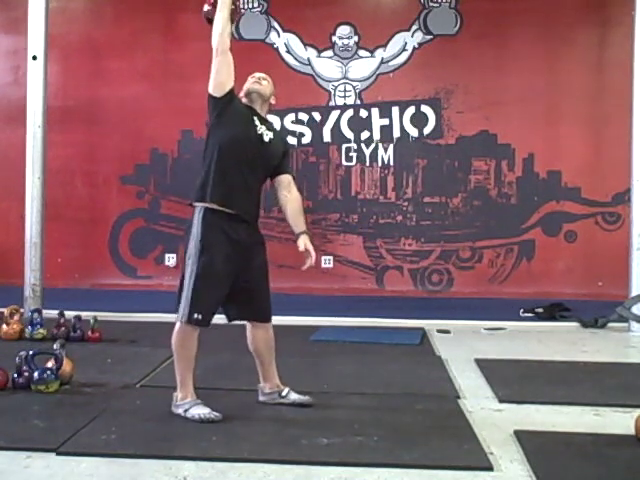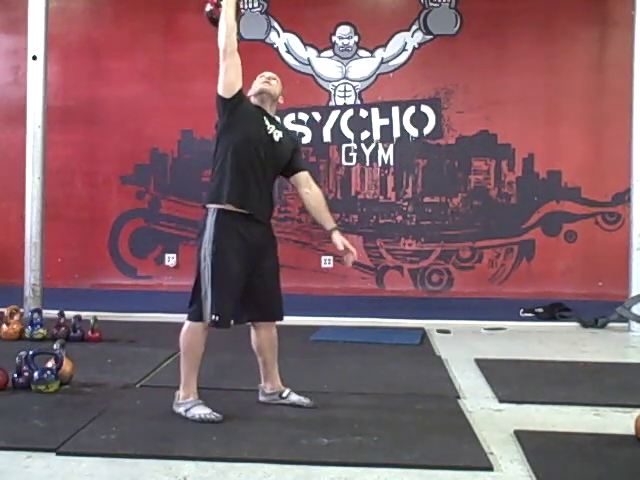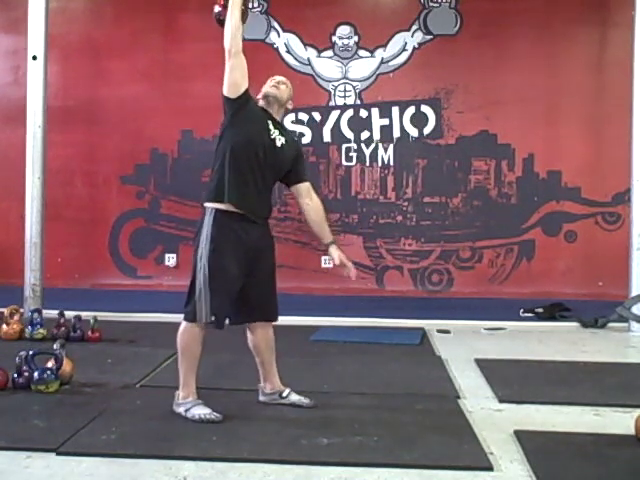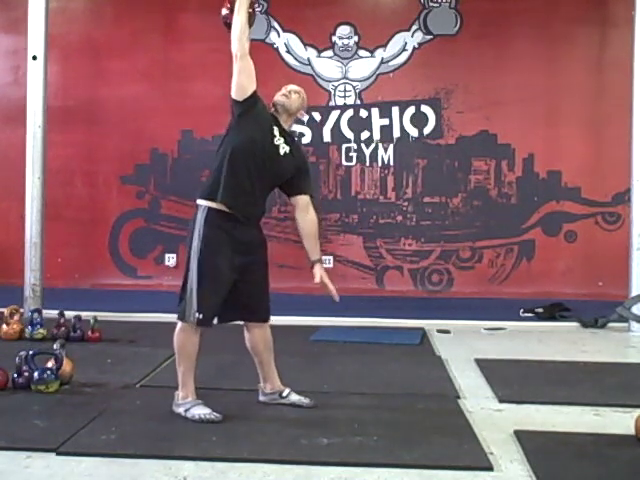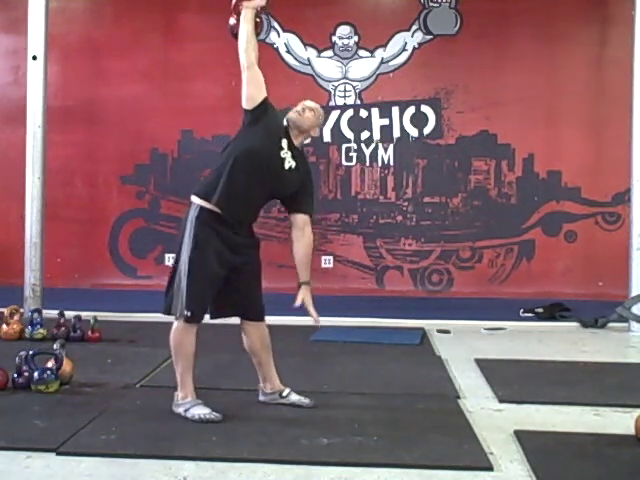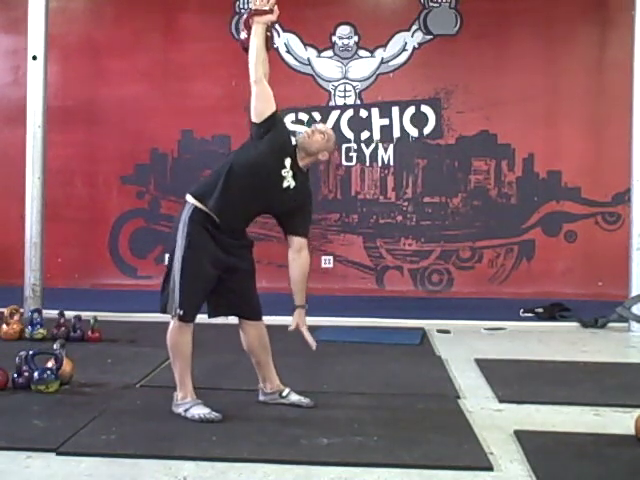
dt=0.3s
person 1, frame 1
left shoulder: (277, 141)
right shoulder: (225, 109)
left elbow: (287, 189)
right elbow: (221, 49)
left wrist: (302, 233)
left hip: (249, 229)
right hip: (212, 222)
left knee: (259, 313)
right knee: (193, 312)
left ankle: (271, 386)
right ankle: (183, 396)
person 1, frame 2
left shoulder: (285, 140)
right shoulder: (235, 109)
left elbow: (306, 186)
right elbow: (228, 51)
left wrist: (334, 231)
left hip: (261, 229)
right hip: (226, 223)
left knee: (265, 313)
right knee: (204, 312)
left ankle: (271, 387)
right ankle: (186, 396)
person 1, frame 3
left shoulder: (289, 145)
right shoulder: (242, 110)
left elbow: (307, 197)
right elbow: (233, 52)
left wrist: (331, 244)
left hip: (258, 230)
right hip: (222, 223)
left knee: (260, 313)
right knee: (200, 312)
left ankle: (271, 387)
right ankle: (185, 396)
person 1, frame 4
left shoulder: (294, 156)
right shoulder: (250, 112)
left elbow: (304, 210)
right elbow: (240, 55)
left wrist: (316, 262)
left hip: (250, 232)
right hip: (215, 223)
left knee: (256, 314)
right knee: (194, 313)
left ankle: (271, 387)
right ankle: (185, 396)
person 1, frame 5
left shoulder: (301, 173)
right shoulder: (265, 121)
left elbow: (302, 230)
right elbow: (249, 65)
left wrist: (305, 284)
left hip: (241, 236)
right hip: (205, 224)
left knee: (253, 314)
right knee: (187, 312)
left ankle: (271, 387)
right ankle: (184, 396)
person 1, frame 6
left shoulder: (300, 193)
right shoulder: (273, 137)
left elbow: (298, 251)
right elbow: (259, 80)
left wrist: (299, 307)
left hip: (233, 238)
right hip: (199, 224)
left knee: (250, 314)
right knee: (183, 312)
left ankle: (270, 387)
right ankle: (184, 397)
